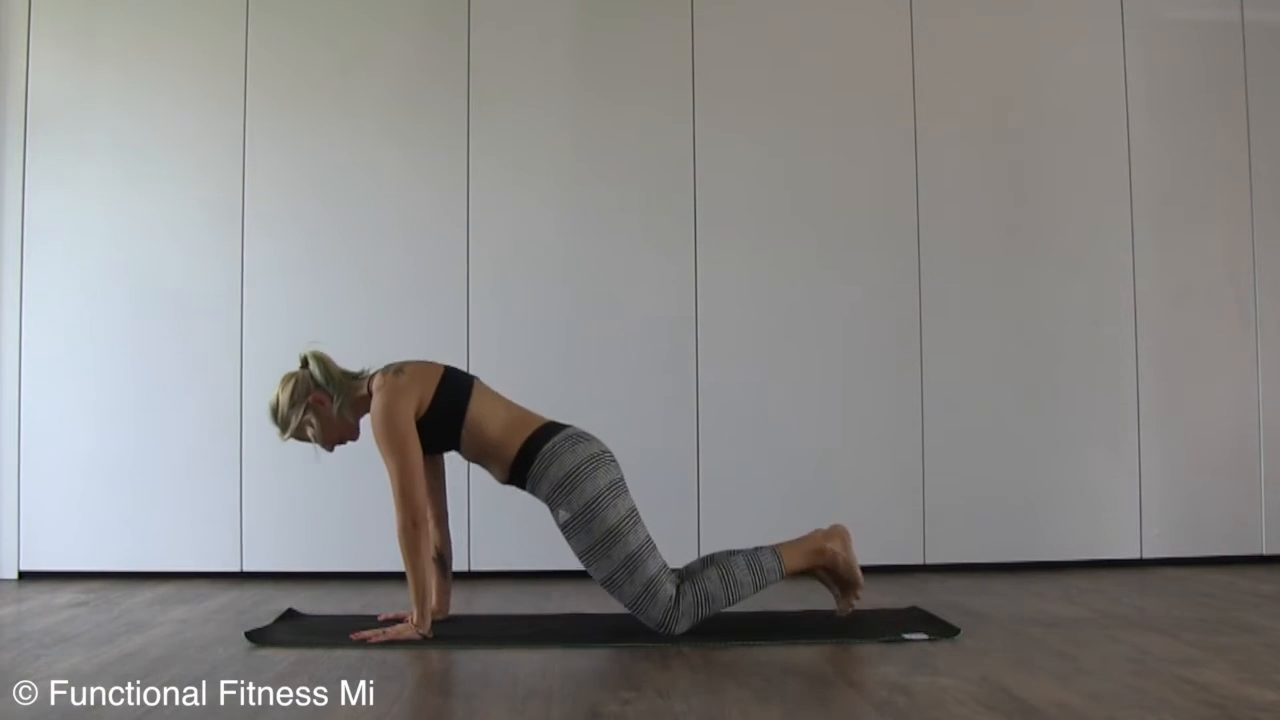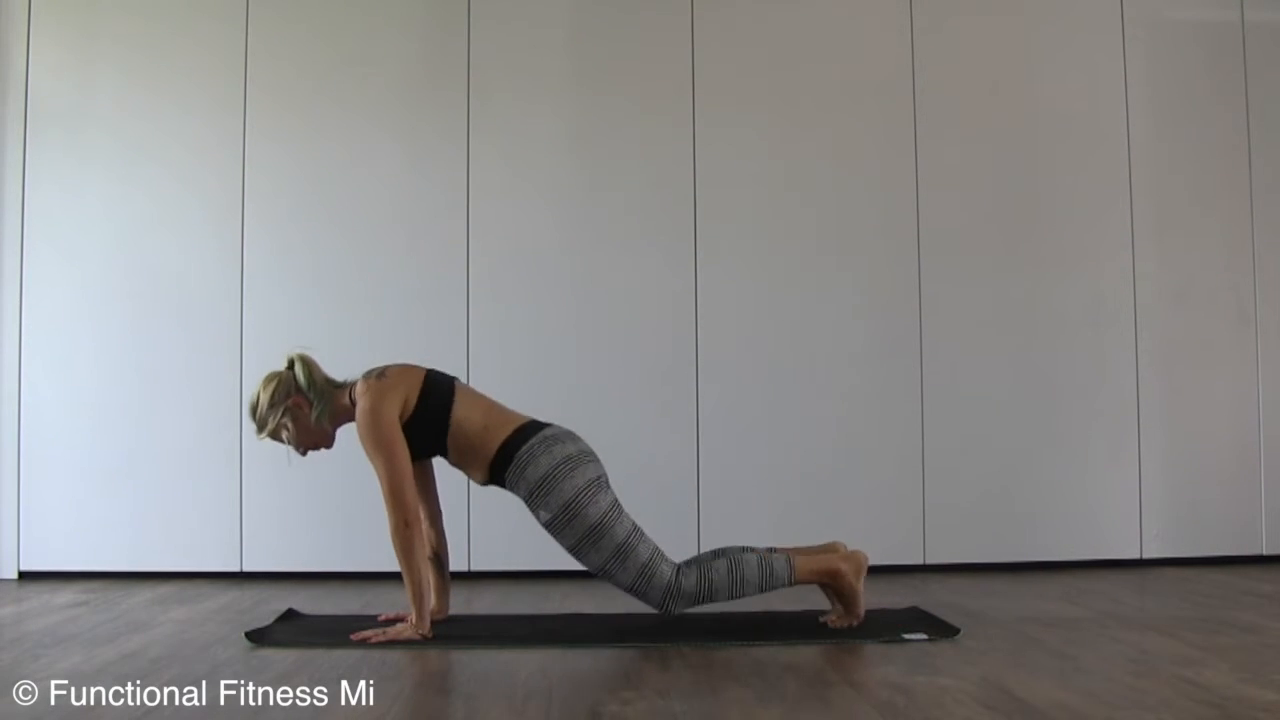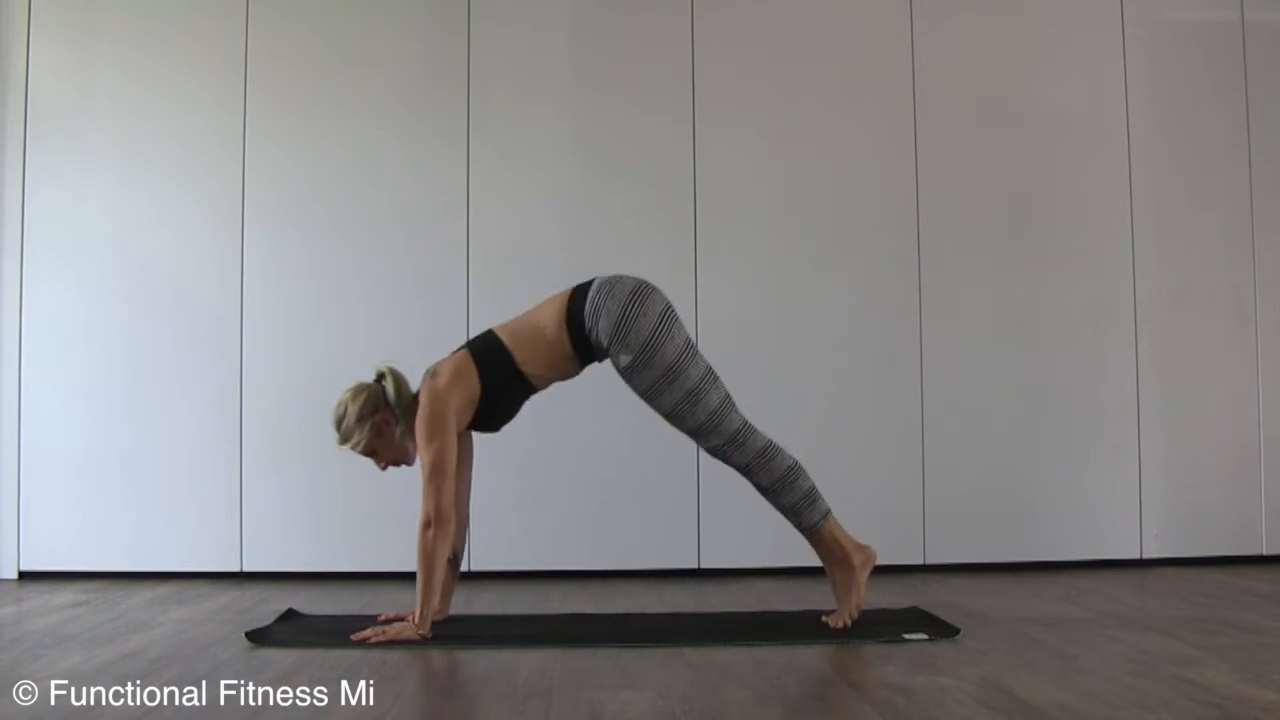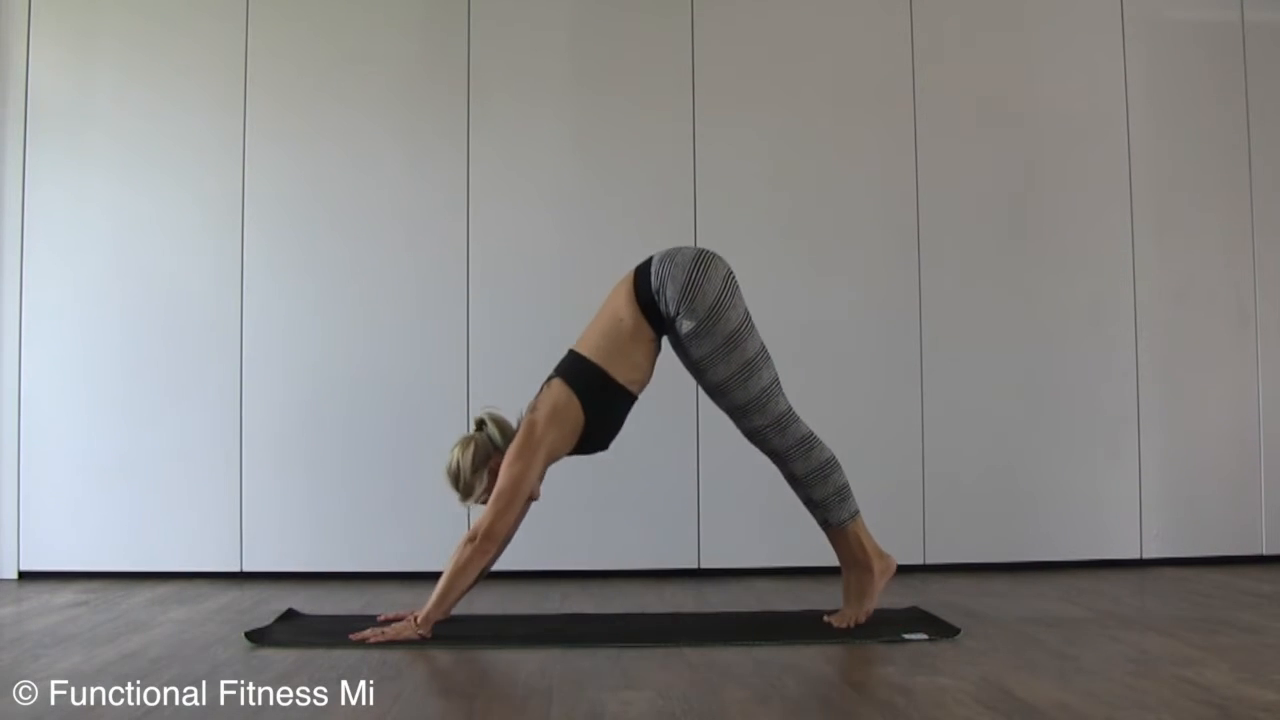
dt=0.5s
person 1, frame 1
left shoulder: (388, 398)
right shoulder: (407, 400)
left elbow: (414, 519)
right elbow: (433, 515)
left wrist: (420, 618)
right wrist: (437, 603)
left hip: (569, 471)
right hip: (572, 464)
left knee: (670, 612)
right knee: (664, 593)
left ankle: (817, 551)
right ankle: (810, 550)
person 1, frame 2
left shoulder: (370, 402)
right shoulder: (391, 406)
left elbow: (406, 519)
right elbow: (426, 516)
left wrist: (418, 617)
right wrist: (437, 603)
left hip: (548, 471)
right hip: (553, 464)
left knee: (668, 587)
right knee: (666, 582)
left ankle: (828, 565)
right ankle: (821, 559)
person 1, frame 3
left shoulder: (437, 404)
right shoulder: (455, 407)
left elbow: (437, 520)
right elbow: (454, 517)
left wrist: (418, 622)
right wrist: (435, 604)
left hip: (622, 313)
right hip: (619, 316)
left knee: (731, 438)
right knee: (728, 444)
left ankle: (846, 554)
right ankle: (838, 557)
person 1, frame 4
left shoulder: (538, 436)
right shoulder: (536, 435)
left elbow: (484, 537)
right elbow: (492, 536)
left wrist: (421, 622)
right wrist: (432, 609)
left hip: (684, 285)
right hip: (673, 294)
left knee: (773, 425)
right knee: (769, 431)
left ankle: (866, 556)
right ankle: (858, 558)
